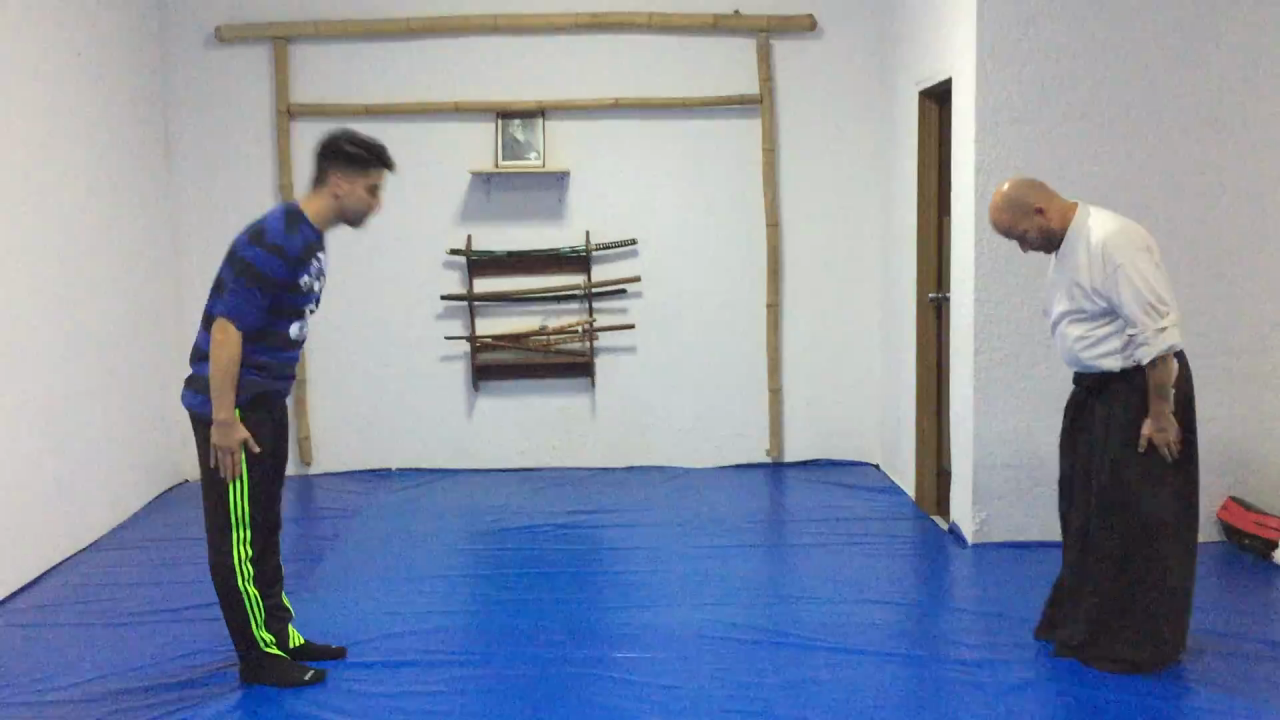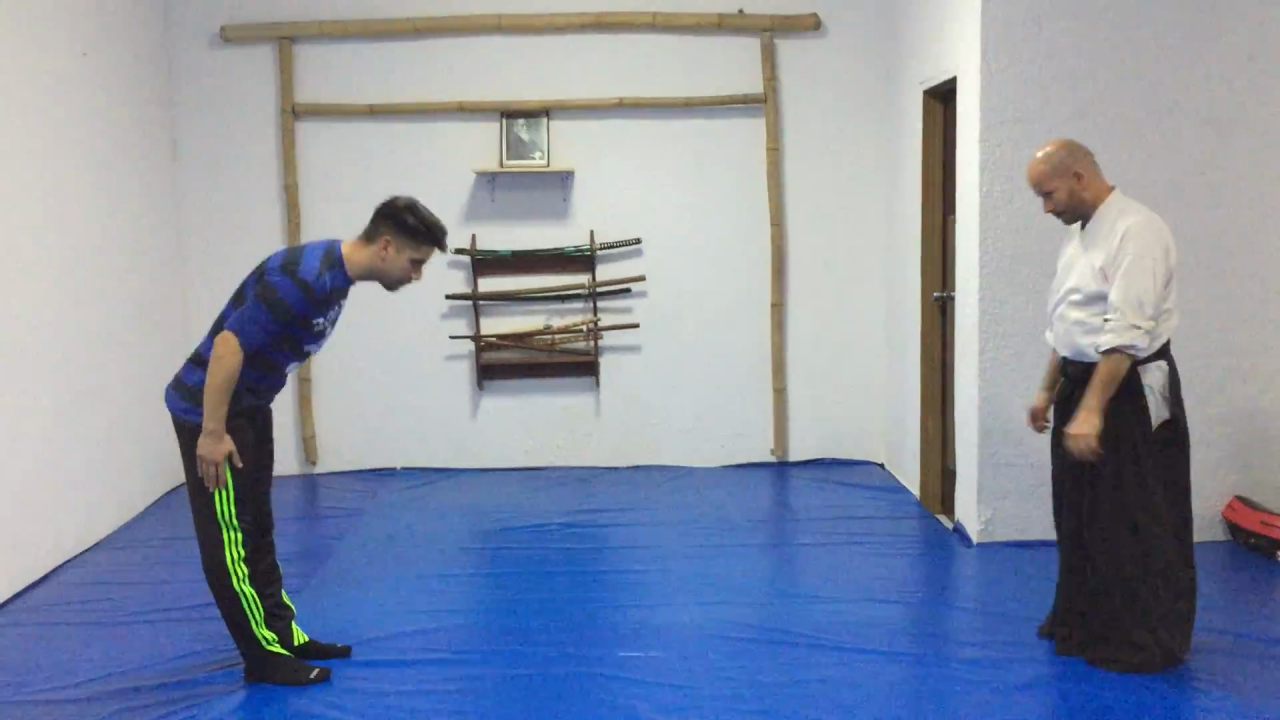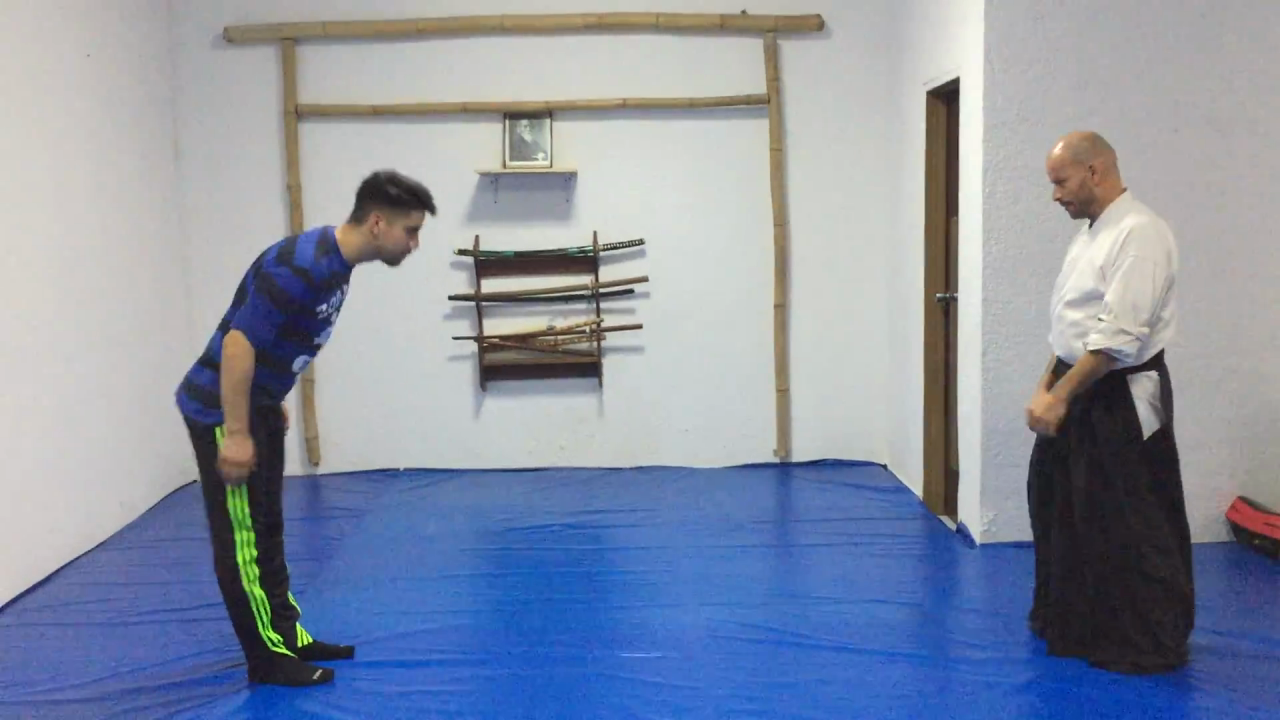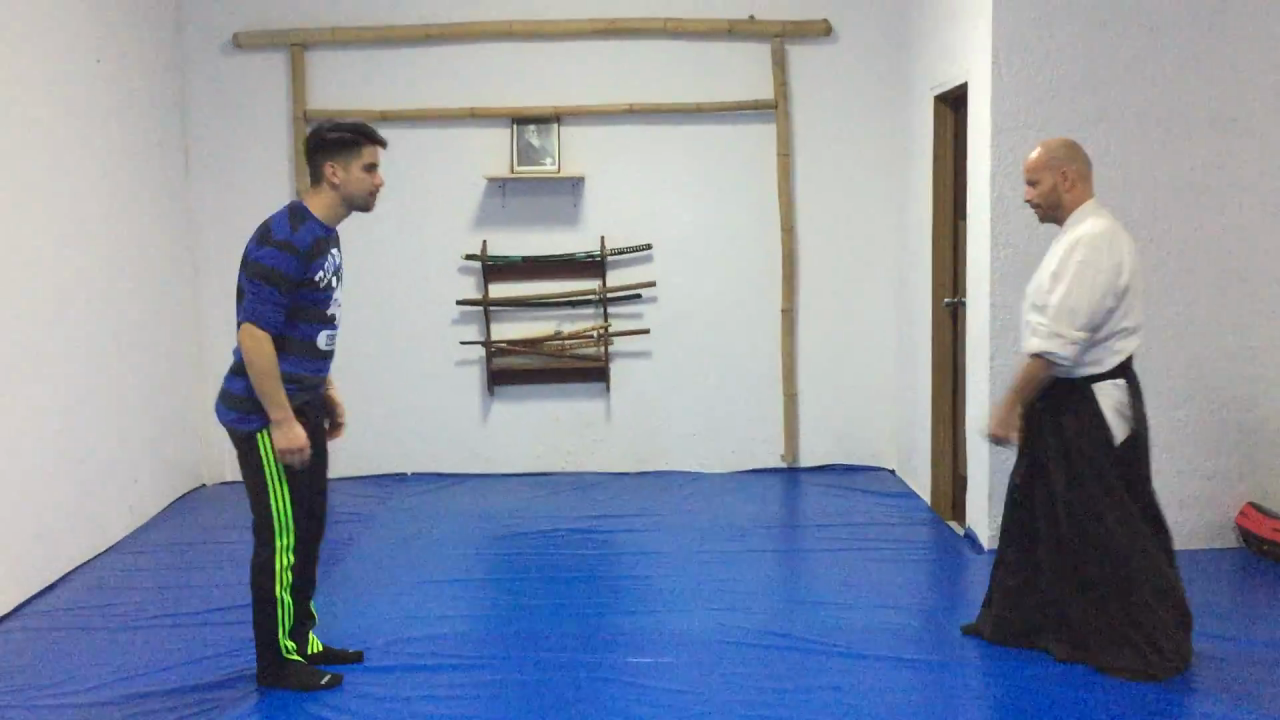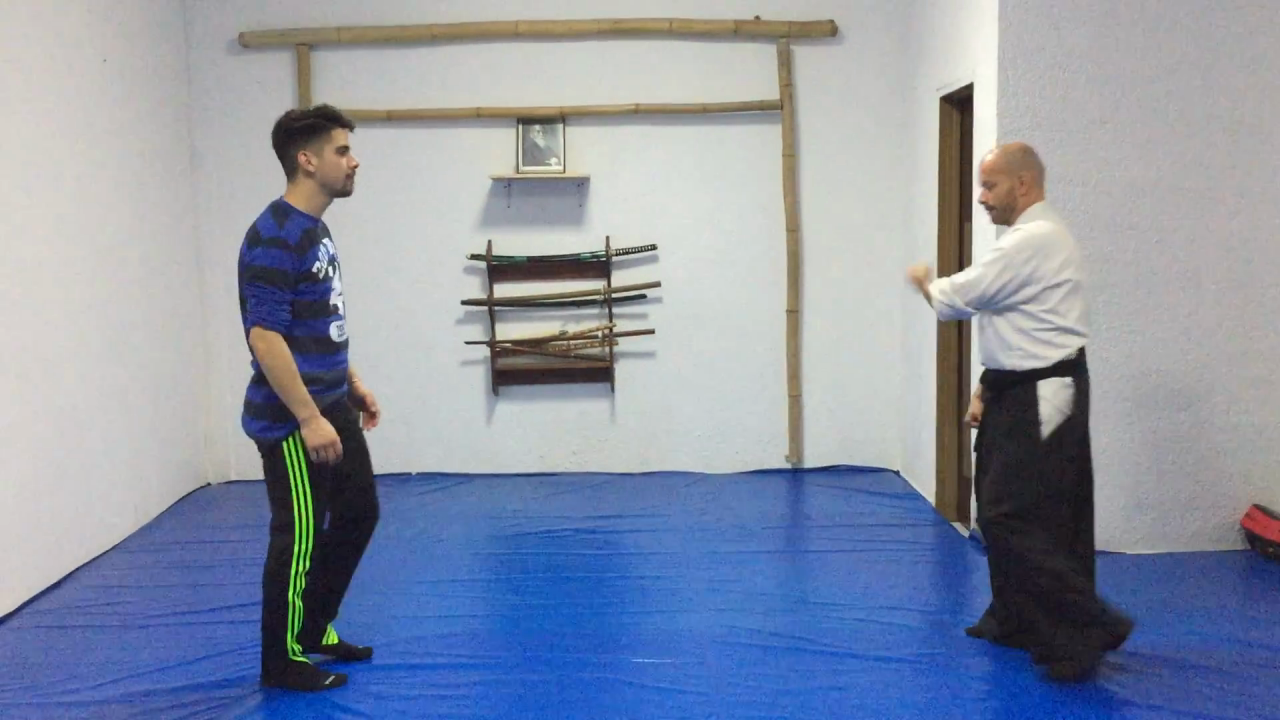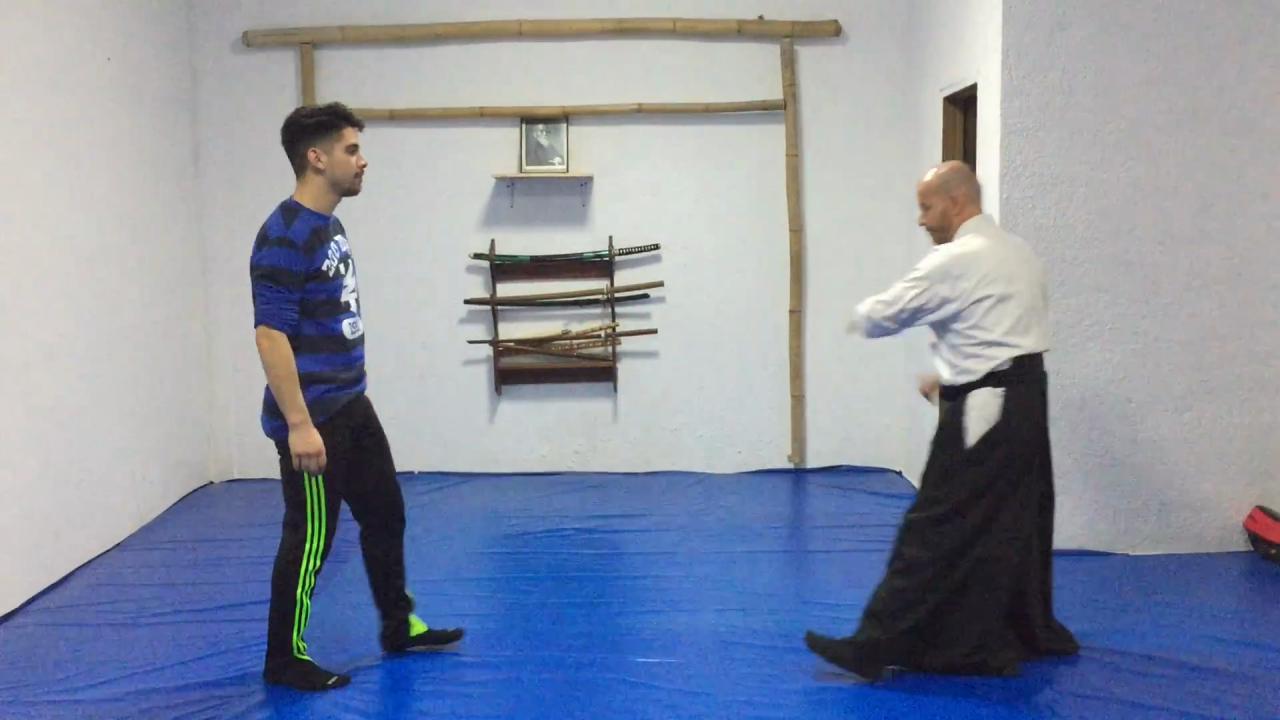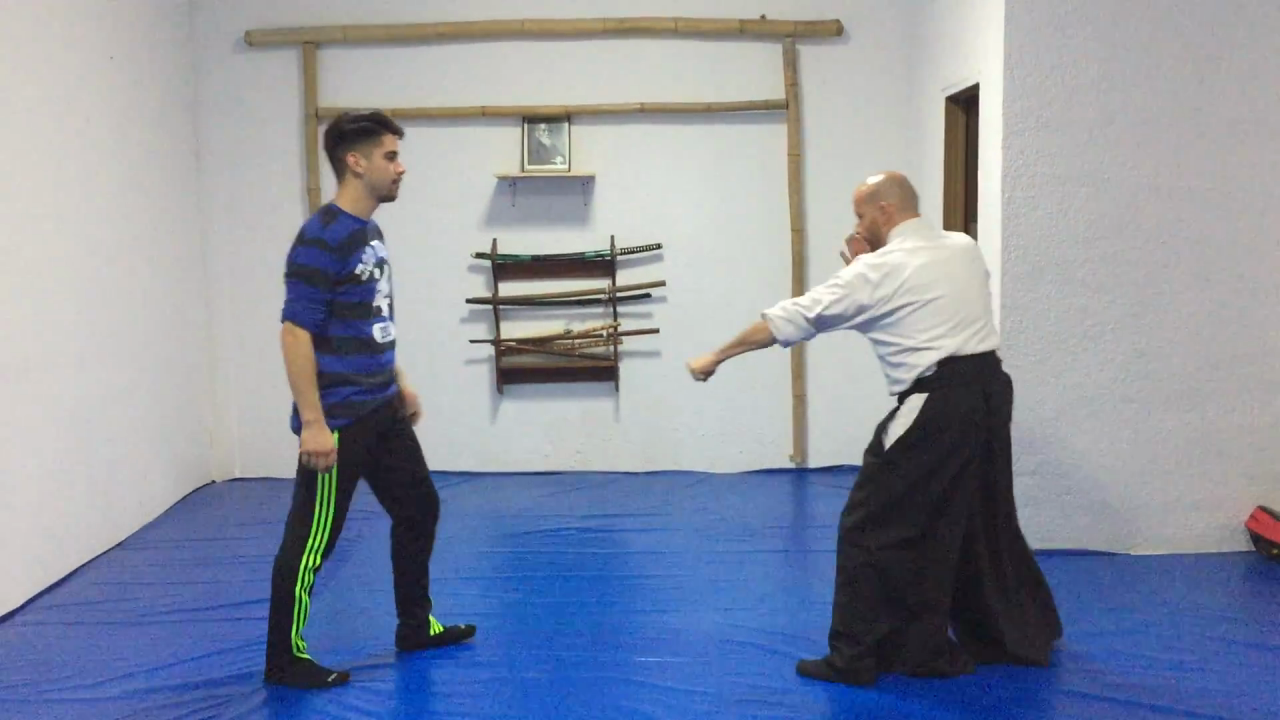
dt=0.3s
person 1, frame 1
left shoulder: (311, 237)
right shoulder: (274, 241)
right elbow: (226, 329)
right wrist: (223, 418)
left hip: (266, 399)
right hip: (233, 403)
left knee: (265, 524)
right knee: (237, 530)
left ankle: (282, 634)
right ankle: (260, 655)
person 1, frame 2
left shoulder: (335, 272)
right shoulder: (304, 278)
right elbow: (229, 344)
right wrist: (213, 432)
left hip: (247, 408)
right hip: (210, 409)
left knee: (256, 528)
right knee: (228, 536)
left ankle: (284, 634)
right ankle: (265, 656)
person 1, frame 3
left shoulder: (335, 261)
right shoulder: (300, 265)
right elbow: (239, 343)
right wrist: (235, 432)
left hip: (259, 405)
right hip: (219, 409)
left knee: (266, 528)
right knee: (241, 535)
left ankle: (288, 634)
right ankle: (268, 655)
person 1, frame 4
left shoulder: (326, 236)
right shoulder: (282, 239)
right elbow: (254, 335)
left wrist: (326, 395)
right wrist: (282, 420)
left hip: (302, 406)
right hip: (265, 415)
left knee: (310, 529)
right knee: (284, 535)
left ankle: (301, 638)
right ankle: (277, 660)
person 1, frame 5
left shoulder: (316, 228)
right shoulder: (274, 237)
right elbow: (265, 337)
left wrist: (353, 384)
right wrist: (308, 418)
left hip: (330, 406)
right hip: (290, 420)
left knee: (359, 515)
right knee: (300, 538)
left ankle: (316, 632)
right ankle: (283, 660)
person 1, frame 6
left shoulder: (331, 227)
right shoulder: (285, 236)
right elbow: (271, 335)
right wrist: (299, 424)
left hip: (351, 406)
right hip: (313, 418)
left knee: (385, 514)
right knee: (309, 536)
left ankle: (401, 624)
right ankle: (285, 660)
person 1, frame 7
left shoulder: (370, 232)
right shoulder: (324, 238)
right elbow: (296, 333)
left wrist: (399, 382)
right wrist: (313, 422)
left hip: (380, 409)
right hip: (338, 418)
left knee: (419, 509)
right knee: (313, 536)
left ankle: (416, 625)
right ankle: (285, 657)
person 2, frame 1
left shoulder: (1113, 241)
right shoulder: (1066, 245)
left elbow: (1157, 333)
left wrist: (1160, 414)
left hip: (1137, 393)
right hip: (1096, 391)
left knee: (1136, 519)
right knee: (1086, 510)
left ankle: (1136, 641)
right ankle: (1082, 623)
person 2, frame 2
left shoulder: (1135, 230)
right shoulder: (1082, 233)
left elbow: (1128, 334)
left wrist: (1092, 410)
right wrist: (1049, 391)
left hip: (1131, 394)
right hip: (1086, 389)
left knee: (1134, 520)
right knee: (1082, 513)
left ankle: (1146, 640)
right ankle: (1086, 622)
person 2, frame 3
left shoulder: (1140, 234)
right shoulder: (1092, 232)
left elbow: (1117, 336)
left wrist: (1060, 397)
right wrist: (1047, 386)
left hip: (1122, 400)
right hip: (1082, 393)
left knee: (1130, 525)
right knee: (1059, 504)
left ankle: (1148, 642)
right ankle: (1070, 621)
person 2, frame 4
left shoulder: (1094, 241)
right shoulder: (1075, 236)
left elbow: (1057, 338)
left wrist: (1010, 406)
right wrist: (1028, 399)
left hip: (1094, 406)
right hip: (1060, 401)
left knee: (1117, 529)
right knee: (1032, 510)
left ankle: (1150, 647)
right ankle: (1024, 619)
person 2, frame 5
left shoulder: (1032, 242)
right shoulder: (1033, 239)
left elbow: (957, 298)
left wrist: (926, 282)
right wrist: (985, 391)
left hip: (1041, 400)
right hip: (1021, 394)
left knee: (1010, 515)
right knee: (1008, 511)
left ankle: (1084, 631)
right ankle: (1021, 621)
person 2, frame 6
left shoulder: (957, 260)
right shoulder: (1017, 251)
left elbow: (881, 314)
right wrist: (949, 378)
left hip: (993, 407)
right hip: (1024, 398)
left knee: (936, 526)
right knee: (1013, 522)
left ankle: (875, 645)
right ankle: (1033, 632)
person 2, frame 7
left shoulder: (880, 270)
right shoulder: (964, 248)
left elbow: (794, 317)
left wrist: (718, 356)
left hip: (936, 408)
right hip: (988, 395)
left knee: (873, 527)
right knee: (983, 521)
left ankle: (855, 656)
right ankle: (1018, 635)
